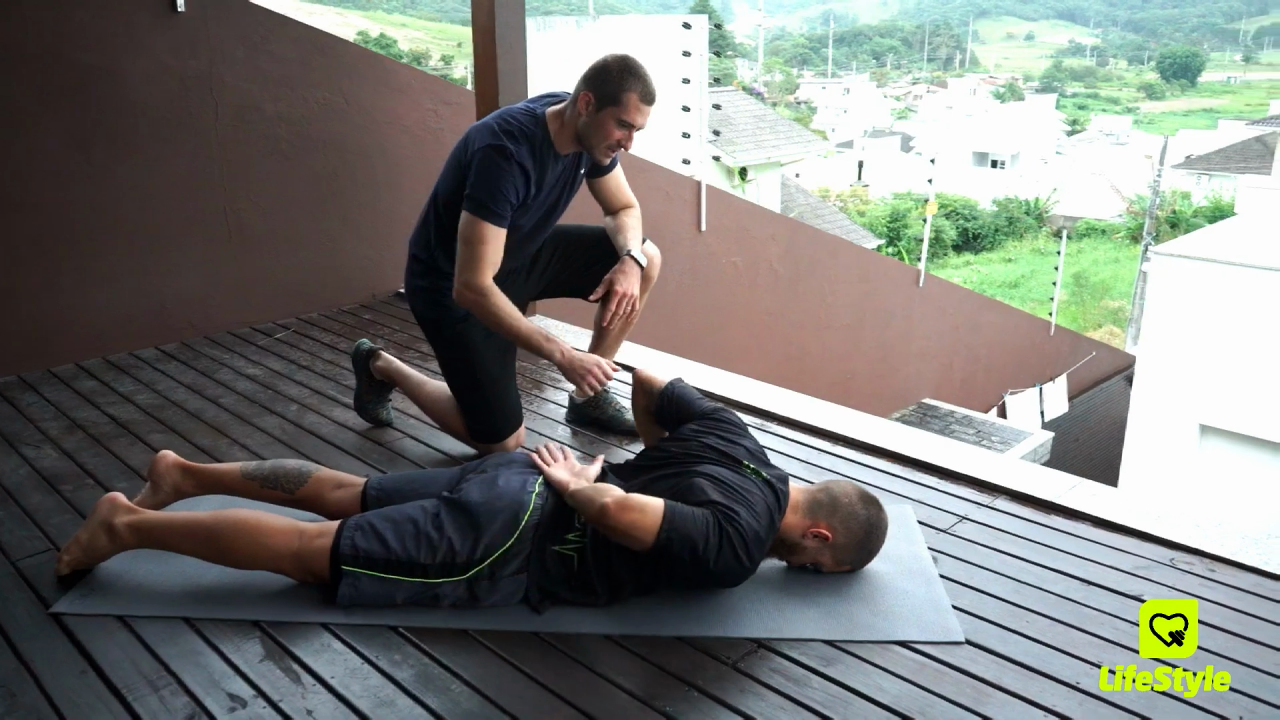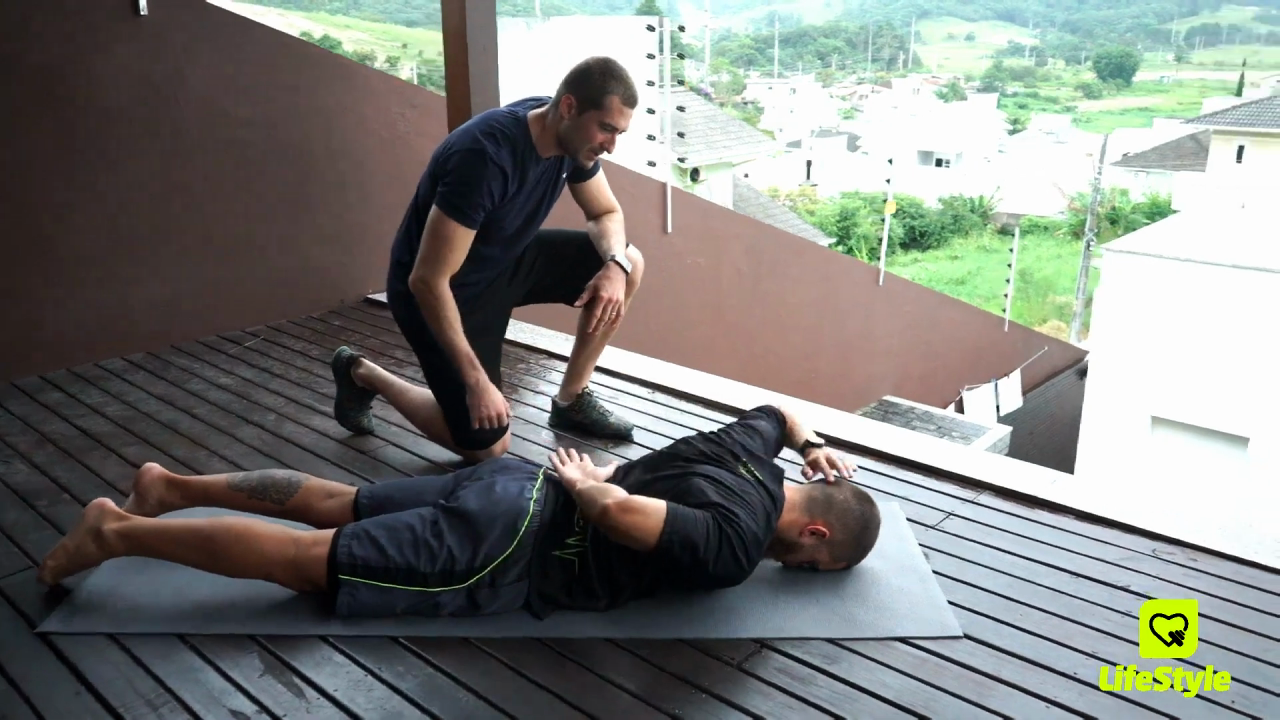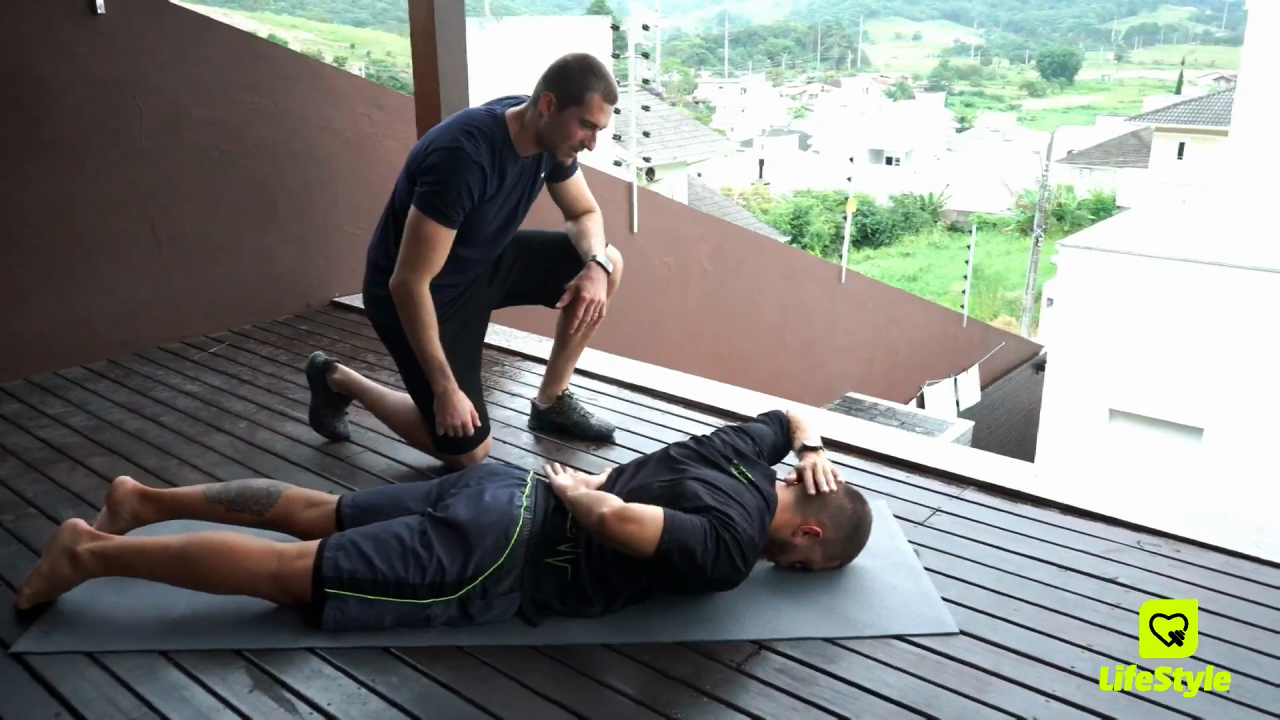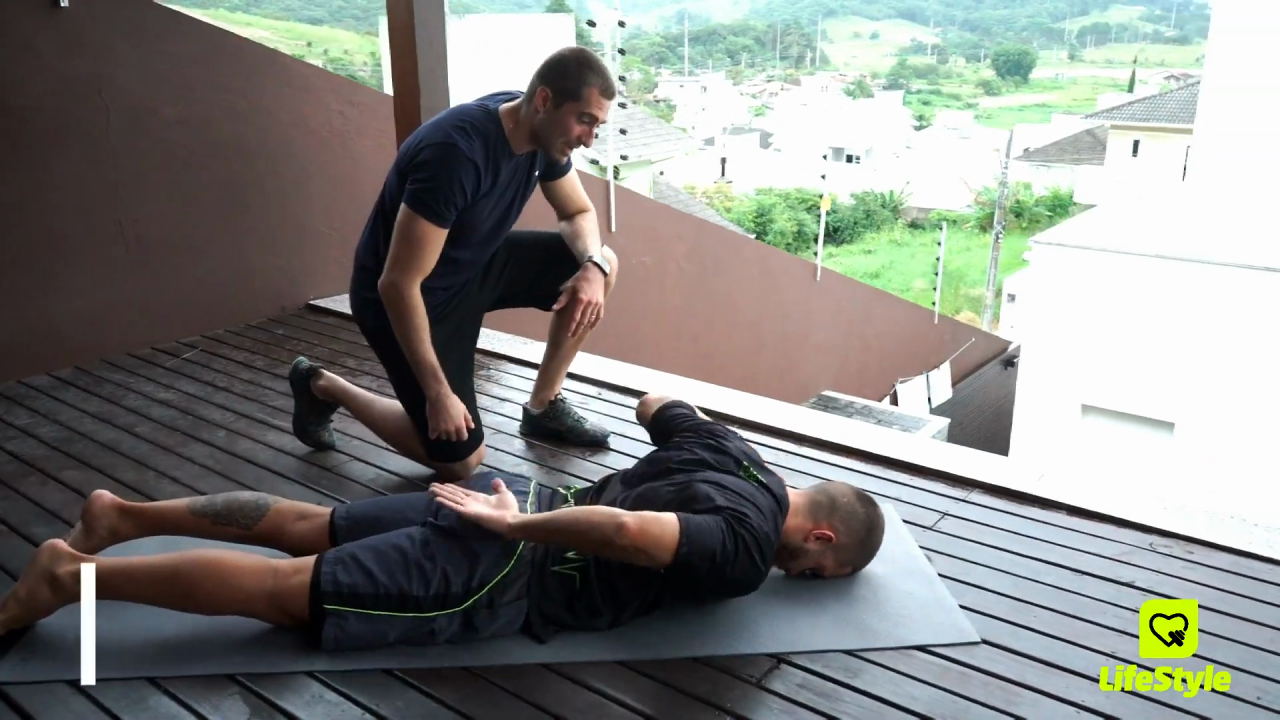
dt=0.5s
person 1, frame 1
left shoulder: (736, 441)
right shoulder: (739, 542)
left elbow: (647, 380)
right elbow: (618, 514)
right wrist: (572, 484)
left hip: (512, 488)
right hip: (505, 550)
left knee: (342, 495)
right knee: (311, 553)
left ankle: (185, 474)
right ankle: (130, 526)
person 1, frame 2
left shoulder: (747, 454)
right shoulder: (737, 544)
left elbow: (771, 409)
right elbow: (617, 511)
left wrist: (813, 444)
right wrist: (583, 483)
left hip: (514, 490)
right hip: (504, 550)
left knee: (331, 502)
right knee: (304, 558)
left ankle: (170, 486)
right ankle: (119, 530)
person 1, frame 3
left shoulder: (742, 455)
right shoulder: (733, 546)
left elbow: (783, 412)
right elbow: (617, 523)
left wrist: (814, 450)
right wrist: (577, 493)
left hip: (501, 493)
right hip: (494, 563)
left knee: (316, 514)
right knee: (289, 573)
left ankle: (145, 498)
right ankle: (96, 551)
person 1, frame 4
left shoulder: (729, 451)
right shoulder: (749, 547)
left elbow: (649, 400)
right elbow: (626, 533)
right wrist: (518, 529)
left hip: (507, 500)
right hip: (494, 572)
left knee: (305, 528)
right knee: (282, 591)
left ankle: (122, 511)
right ankle: (77, 573)
person 2, frame 1
left shoulder: (590, 132)
right shoulder: (504, 152)
left elbow: (624, 208)
right elbow: (473, 287)
left wrist: (630, 260)
right wrist: (564, 357)
left hip: (521, 252)
right hip: (452, 286)
left knee: (645, 259)
right knee: (503, 443)
left ankle: (587, 399)
right ankle: (380, 368)
person 2, frame 2
left shoulder: (573, 136)
right shoulder: (485, 156)
left elbow: (607, 213)
right elbow: (427, 281)
left wrist: (614, 264)
right wrist: (476, 381)
left hip: (506, 260)
right hip: (445, 291)
left knee: (628, 265)
right knee: (487, 446)
left ankle: (571, 400)
right ankle: (363, 375)
person 2, frame 3
left shoulder: (551, 134)
right shoulder: (462, 156)
left elbow: (585, 213)
right elbow: (408, 283)
left wrist: (595, 266)
right wrist: (445, 389)
left hip: (483, 262)
right hip: (420, 293)
left knee: (607, 264)
right knee: (468, 452)
left ankle: (551, 402)
right ankle: (338, 381)
person 2, frame 4
left shoulder: (544, 132)
right shoulder: (455, 152)
left elbow: (579, 213)
right elbow: (397, 283)
left wrist: (591, 266)
right wrist: (438, 393)
left hip: (473, 264)
right hip: (406, 297)
left knee: (602, 264)
right knee: (460, 459)
left ankle: (544, 407)
right ankle: (324, 387)
